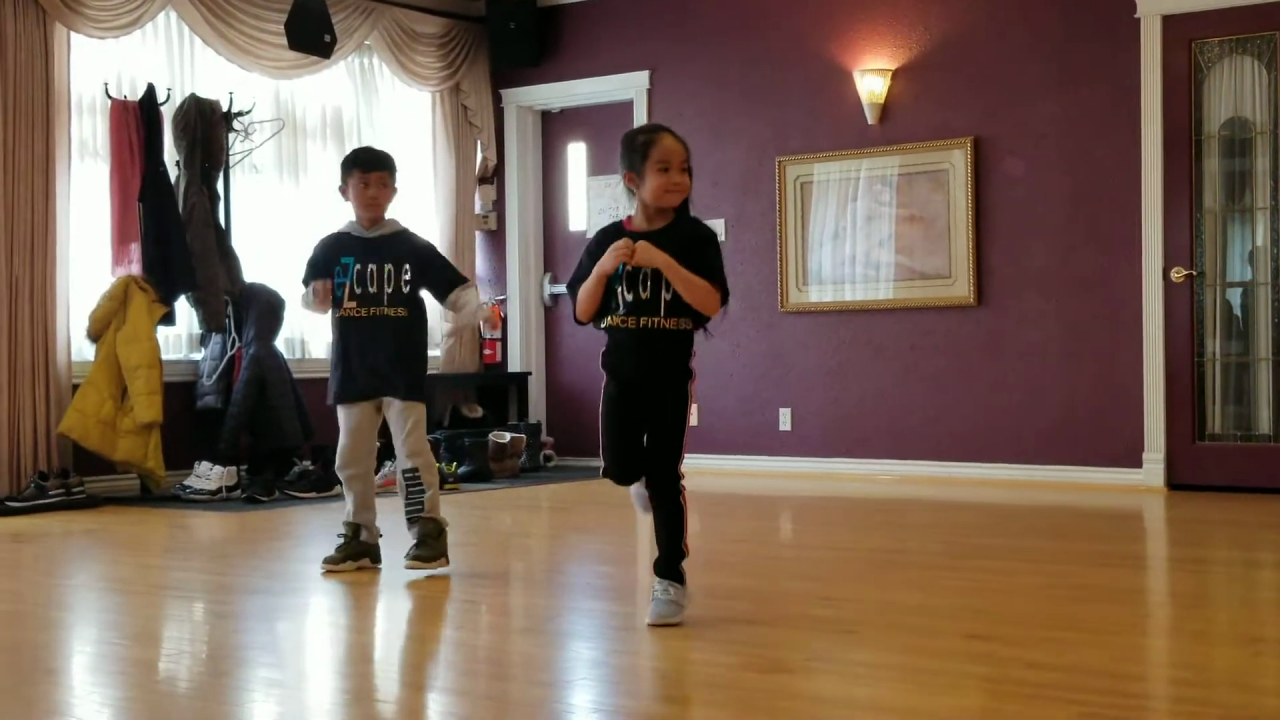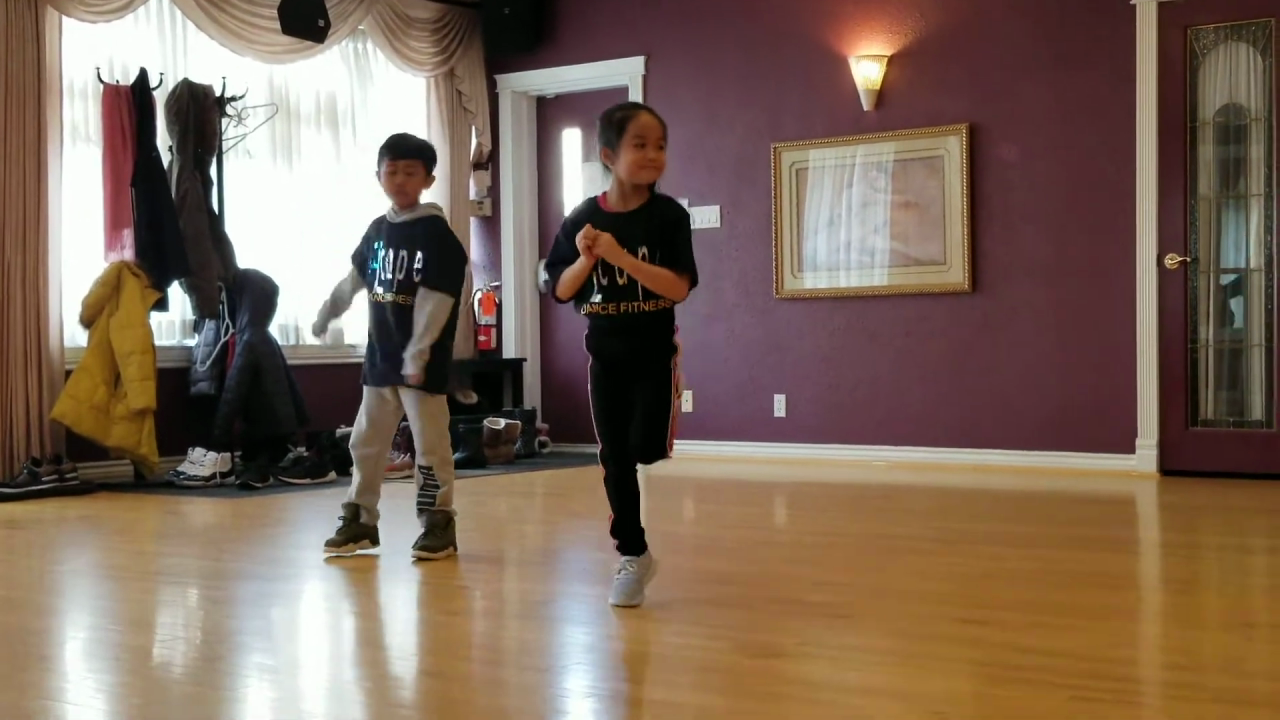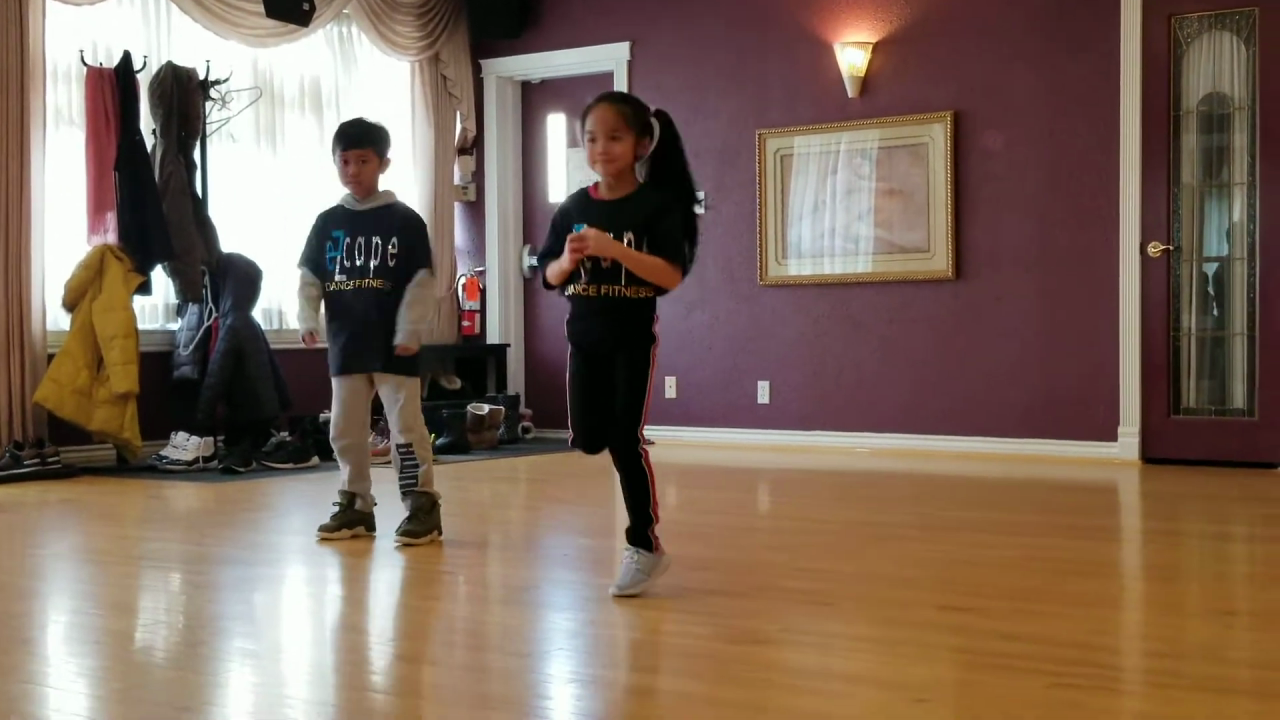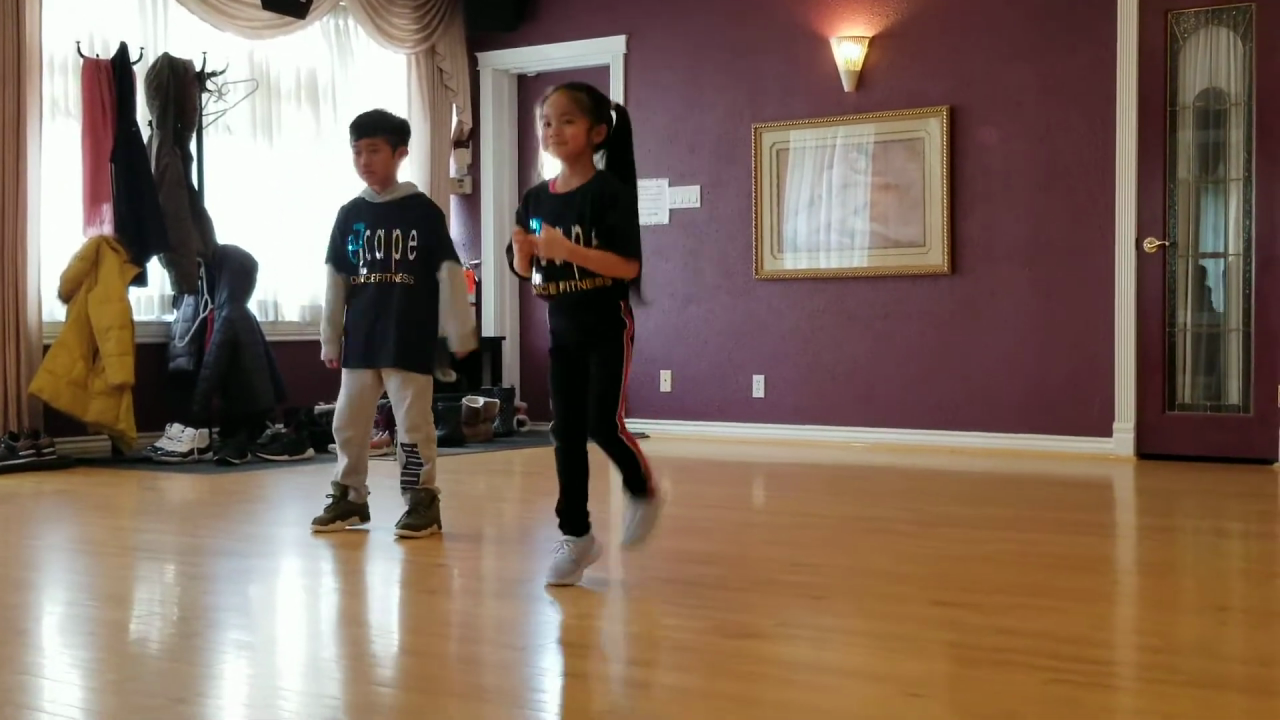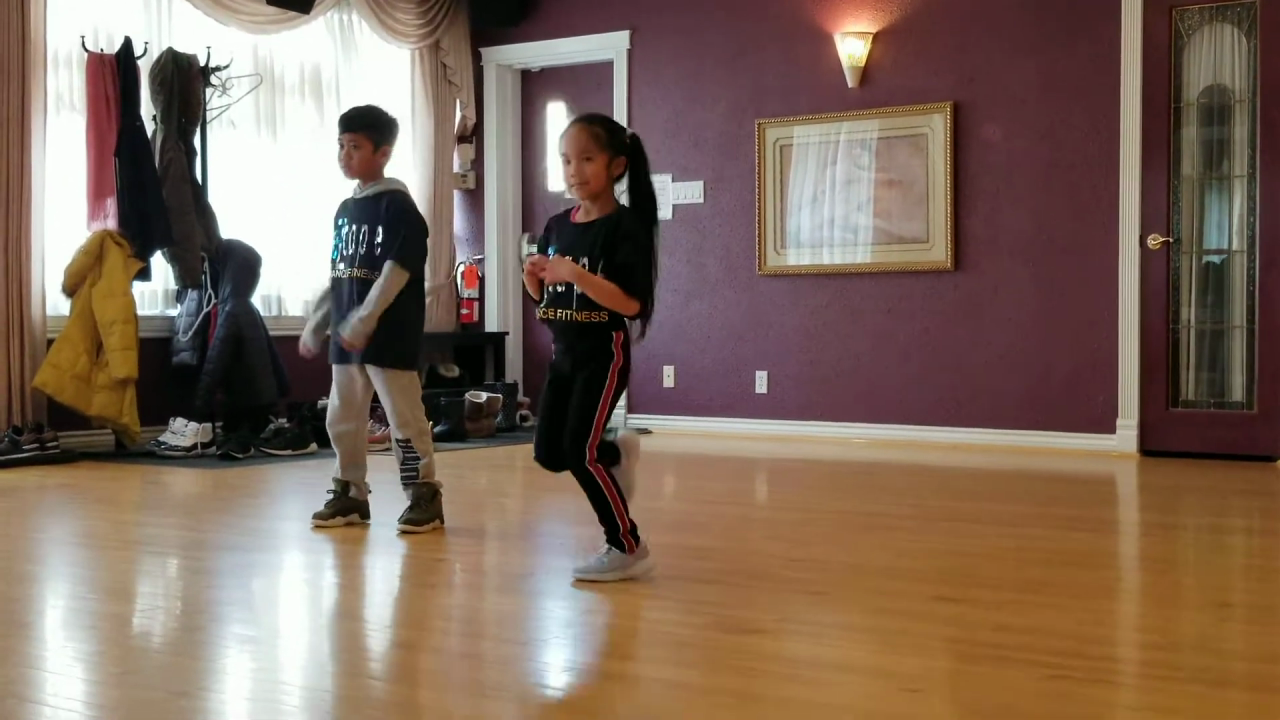
dt=0.5s
person 1, frame 1
left shoulder: (695, 236)
right shoulder: (607, 240)
left elbow: (712, 304)
right elbow: (582, 311)
left wrist: (664, 261)
right wrist: (603, 267)
left hip: (671, 372)
right hip: (621, 371)
left knee: (665, 473)
right knee: (618, 466)
left ankle: (671, 578)
right ankle: (643, 475)
person 1, frame 2
left shoulder: (668, 215)
right shoulder: (583, 220)
left elbow: (680, 288)
right elbow: (560, 291)
left wrist: (620, 257)
right wrist: (585, 260)
left hip: (654, 348)
right hip: (605, 351)
left knee: (646, 446)
right knee: (615, 455)
left ankle: (667, 397)
right ankle: (632, 554)
person 1, frame 3
left shoulder: (661, 202)
right shoulder: (575, 207)
left elbow: (672, 276)
right elbow: (551, 278)
left wrist: (614, 249)
right wrist: (570, 257)
left hip: (633, 336)
right hip: (584, 334)
left knee: (626, 439)
right knee: (588, 438)
left ankle: (645, 546)
right ankle: (602, 421)
person 1, frame 4
left shoulder: (610, 192)
right shoulder: (535, 198)
left elbow: (628, 267)
right elbow: (524, 272)
left wrist: (568, 250)
right wrist: (522, 252)
left hip: (607, 323)
right hip: (562, 327)
left knee: (604, 426)
right knee: (566, 431)
left ankle: (642, 493)
right ankle: (574, 535)
person 1, frame 5
left shoulder: (626, 227)
right shoulder: (556, 226)
left elbow: (632, 302)
right elbow: (541, 295)
left wrist: (579, 275)
right wrist: (534, 276)
left hip: (605, 352)
right hip: (564, 353)
left knee: (582, 452)
right knee: (549, 452)
left ankle: (628, 547)
right ankle: (618, 452)
person 2, frame 1
left shoulder: (412, 247)
right shoulder: (331, 247)
left elbow: (455, 288)
right elbow: (309, 296)
left wrist: (474, 308)
right wrist: (317, 296)
left hip: (403, 372)
right hip: (353, 370)
left knee: (412, 452)
right knee: (352, 459)
left ankle: (429, 535)
right ankle: (360, 537)
person 2, frame 2
left shoulder: (436, 231)
right shoulder: (379, 227)
left elbow: (436, 300)
right elbow: (360, 273)
left wrist: (418, 353)
right wrist: (328, 311)
left hip: (420, 360)
right hip: (382, 357)
left knee: (430, 442)
right knee: (367, 440)
left ankle: (438, 523)
right ankle: (360, 518)
person 2, frame 3
left shoulder: (403, 219)
right shoulder: (328, 221)
left elbow: (420, 281)
right elbow: (310, 278)
left wrist: (411, 331)
right wrist: (308, 320)
left hip: (390, 347)
right hip: (346, 347)
left knee: (406, 426)
right knee: (345, 431)
left ankle: (423, 507)
right ankle: (356, 505)
person 2, frame 4
left shoulder: (422, 211)
right shoulder: (349, 215)
left elbow: (448, 274)
right elbow: (337, 278)
left wrist: (459, 326)
right wrist: (330, 338)
left hip: (409, 341)
right hip: (360, 339)
left knee: (413, 423)
right knee: (347, 422)
left ankle: (422, 503)
right ankle: (349, 497)
person 2, frame 5
left shoulder: (398, 206)
right shoulder: (346, 208)
left elbow: (397, 272)
left wrist: (363, 321)
right wrist: (315, 325)
left hip: (388, 335)
right hip: (346, 337)
left knee: (405, 418)
right knee: (342, 420)
left ankle: (425, 496)
right ankle: (351, 493)
